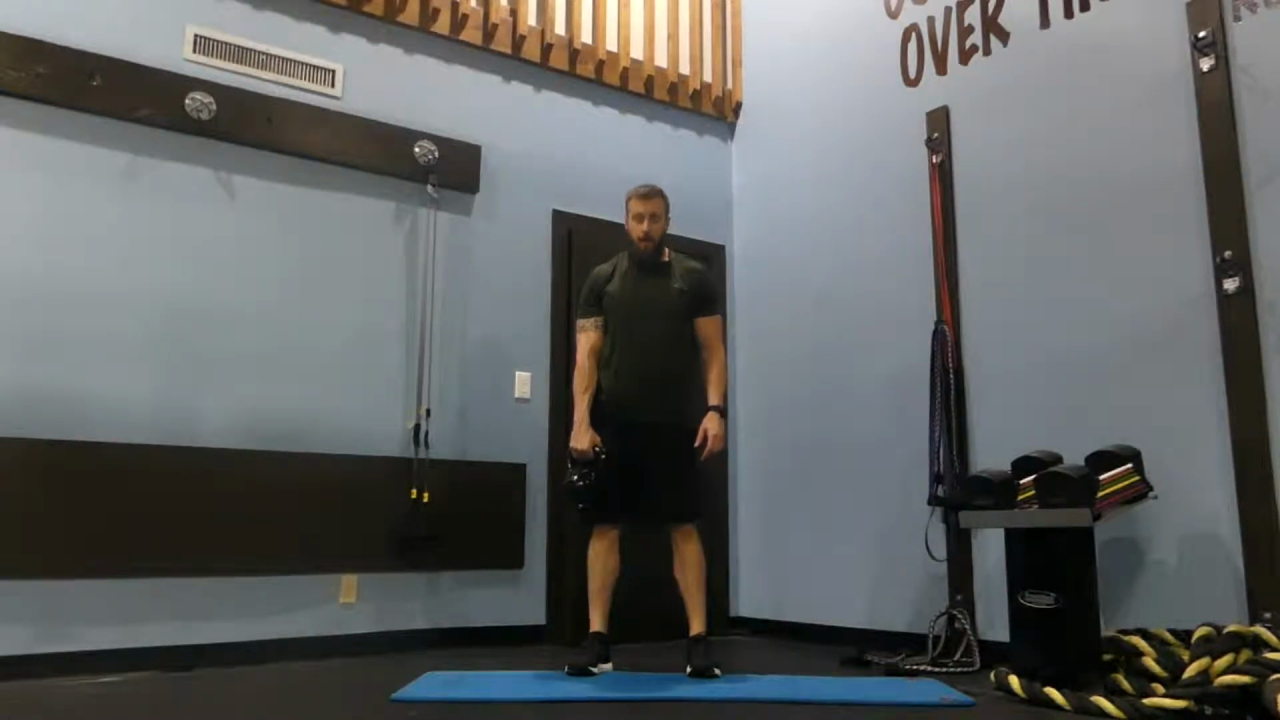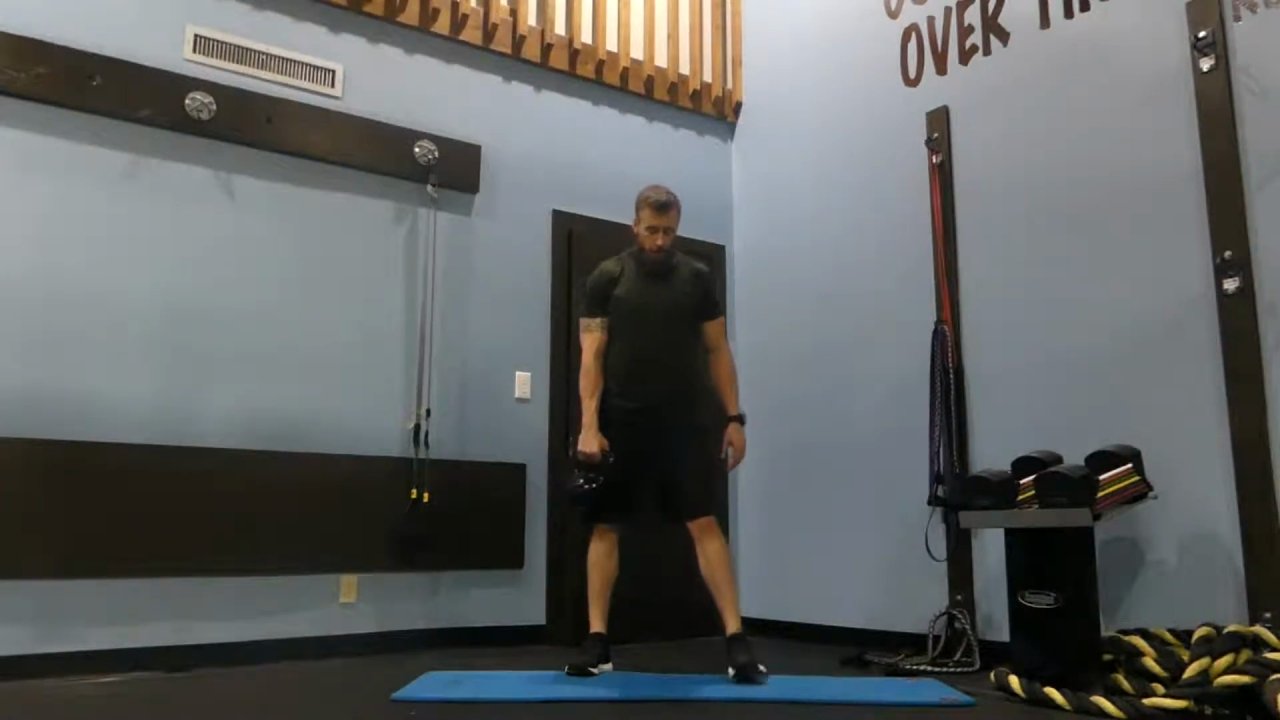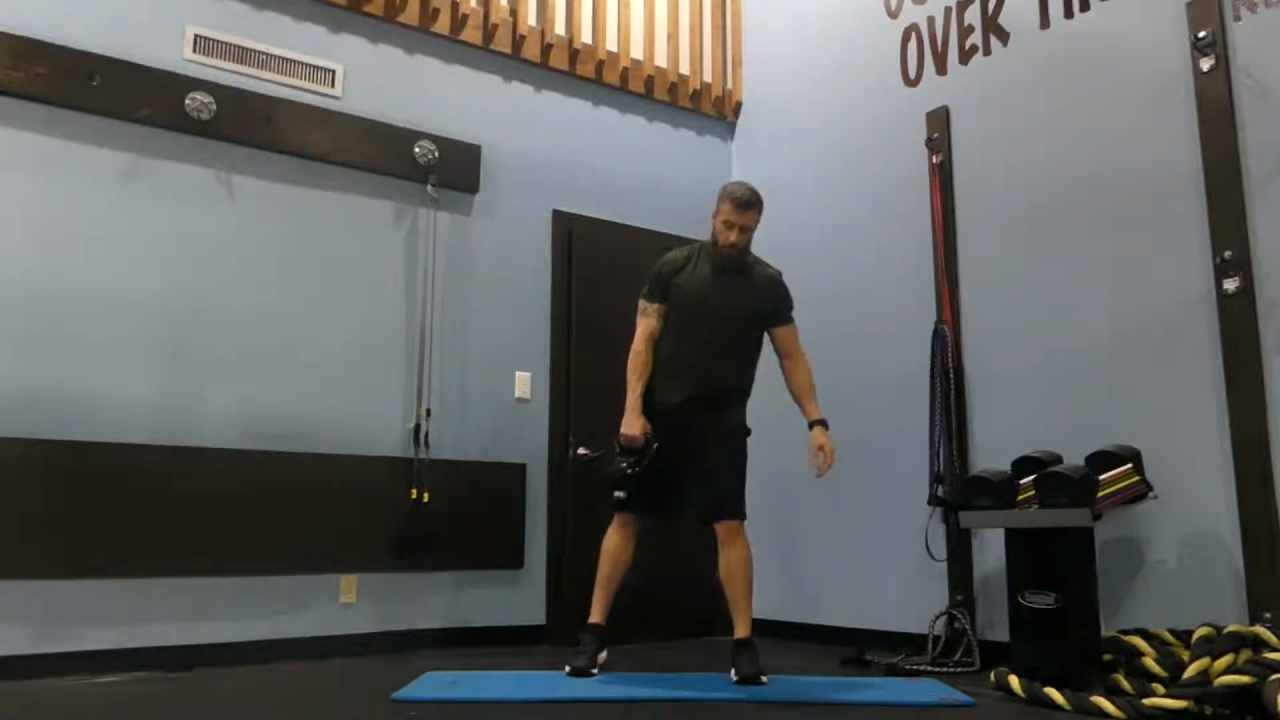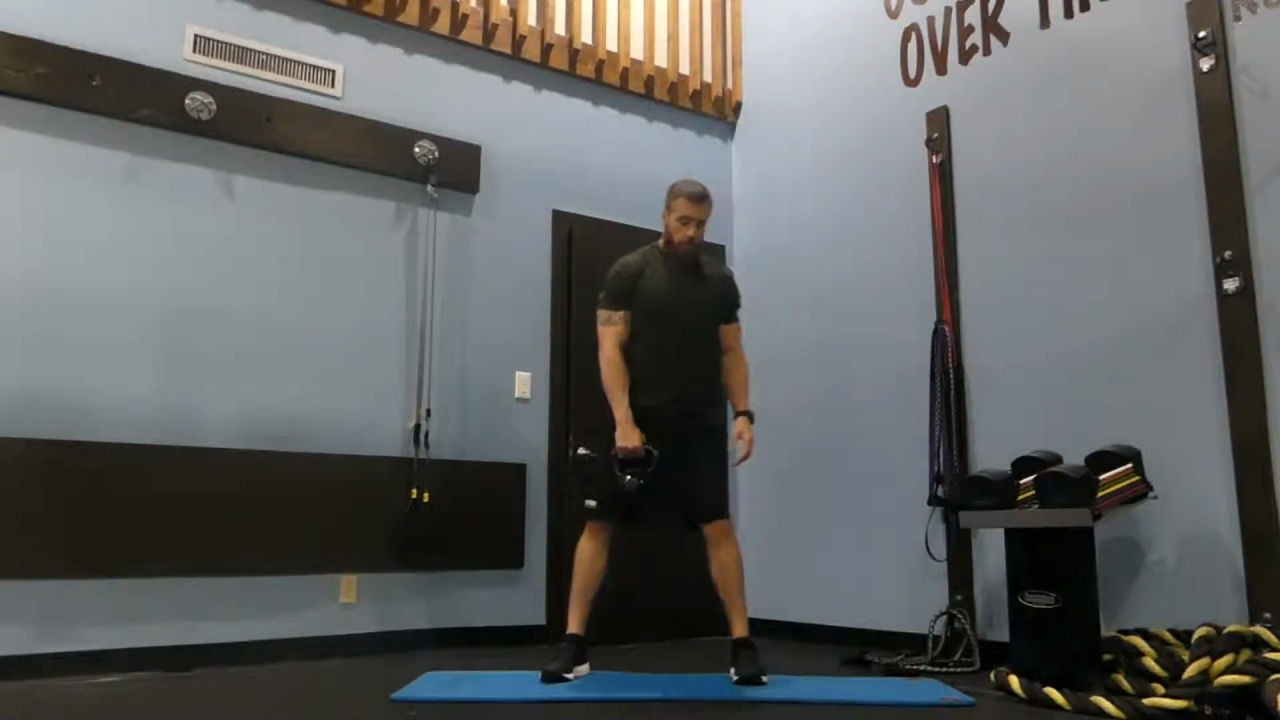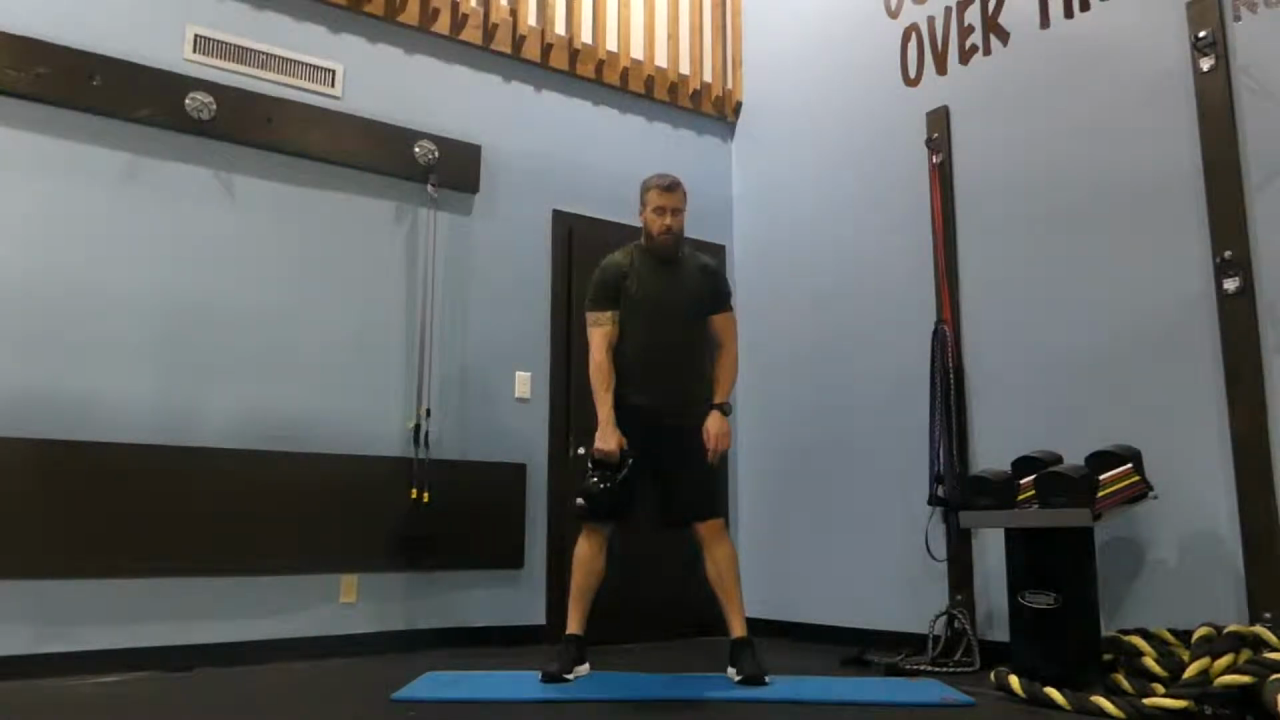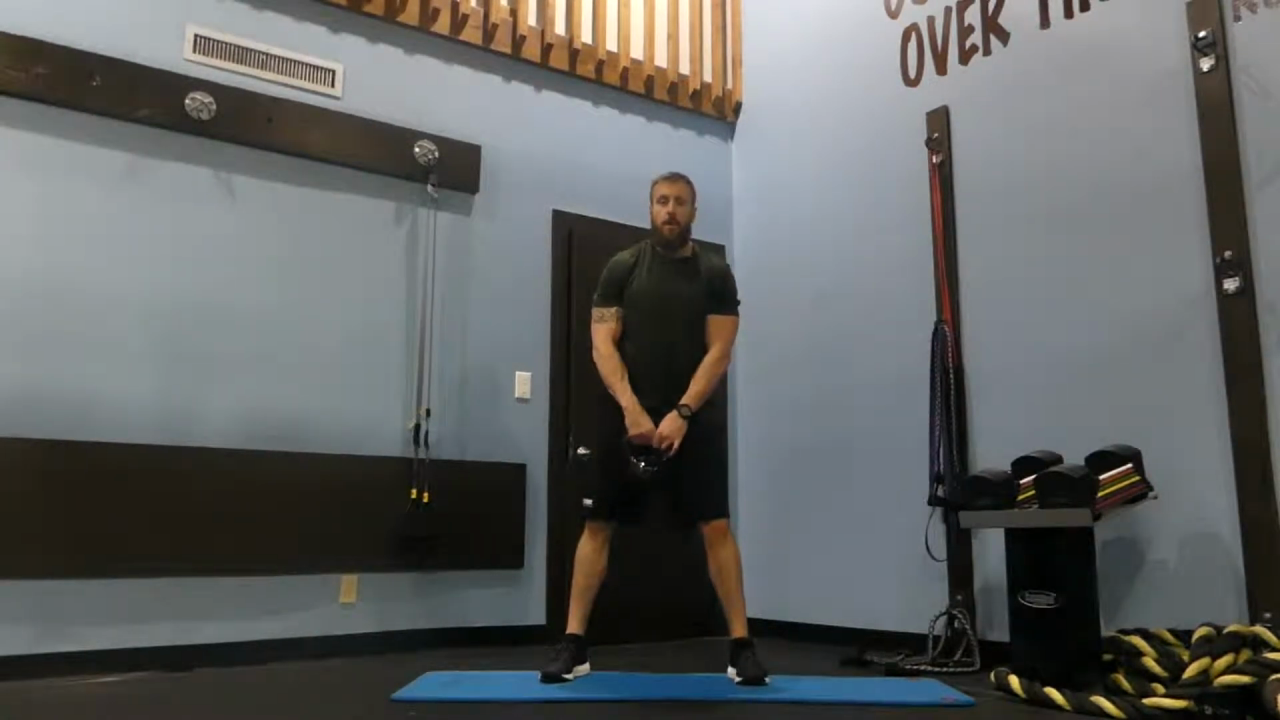
dt=0.5s
person 1, frame 1
left shoulder: (693, 277)
right shoulder: (603, 278)
left elbow: (713, 349)
right elbow: (588, 355)
left wrist: (714, 409)
right wrist: (582, 422)
left hip: (677, 424)
right hip: (615, 424)
left knee: (685, 529)
right knee: (605, 528)
left ankle: (699, 641)
right ankle: (598, 641)
person 1, frame 2
left shoulder: (697, 278)
right shoulder: (606, 278)
left elbow: (718, 351)
right elbow: (592, 357)
left wrist: (734, 418)
right wrist: (589, 426)
left hip: (684, 421)
right hip: (621, 422)
left knee: (703, 524)
right knee: (604, 527)
left ankle: (737, 641)
right ankle: (597, 641)
person 1, frame 3
left shoulder: (768, 284)
right shoulder: (674, 266)
left elbow: (792, 356)
right elbow: (644, 341)
left wrist: (816, 422)
right wrist: (632, 410)
left hip: (720, 422)
right hip: (658, 415)
left knee: (730, 528)
right knee: (625, 517)
left ankle: (743, 646)
right ankle: (593, 635)
person 1, frame 4
left shoulder: (720, 280)
right shoulder: (629, 271)
left elbow: (731, 352)
right elbow: (611, 349)
left wrist: (742, 413)
right wrist: (624, 422)
left hip: (697, 425)
right hip: (636, 422)
left knee: (718, 528)
right knee: (598, 525)
left ankle: (742, 644)
right ankle: (573, 643)
person 1, frame 5
left shoulder: (707, 272)
right shoulder: (614, 270)
left elbow: (725, 345)
right elbow: (600, 350)
left wrist: (721, 408)
right wrist: (606, 423)
left hip: (688, 422)
right hip: (625, 421)
left knee: (711, 527)
right knee: (595, 526)
left ankle: (740, 644)
right ankle: (573, 644)
person 1, frame 6
left shoulder: (716, 274)
right shoulder: (623, 268)
left elbow: (719, 351)
right elbow: (603, 343)
left wrist: (680, 414)
right wrist: (633, 409)
left hip: (693, 419)
right hip: (629, 418)
left knee: (716, 527)
right knee: (598, 525)
left ankle: (741, 645)
right ankle: (573, 643)
